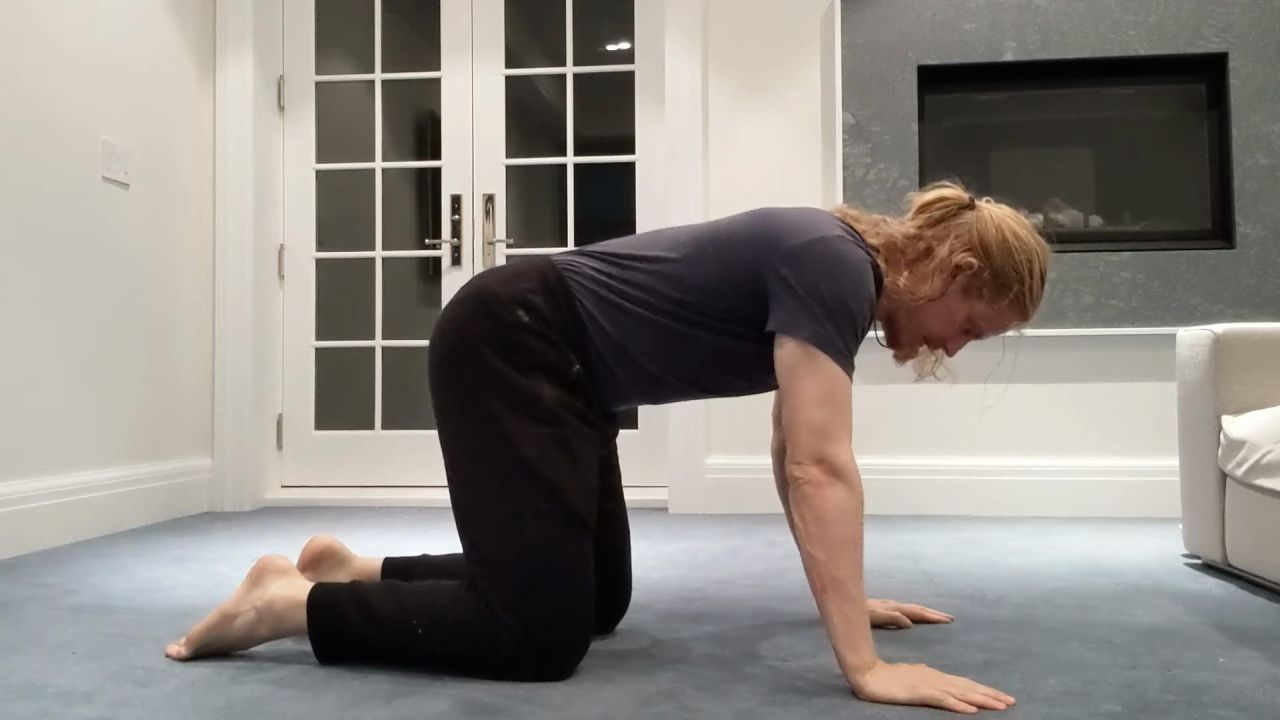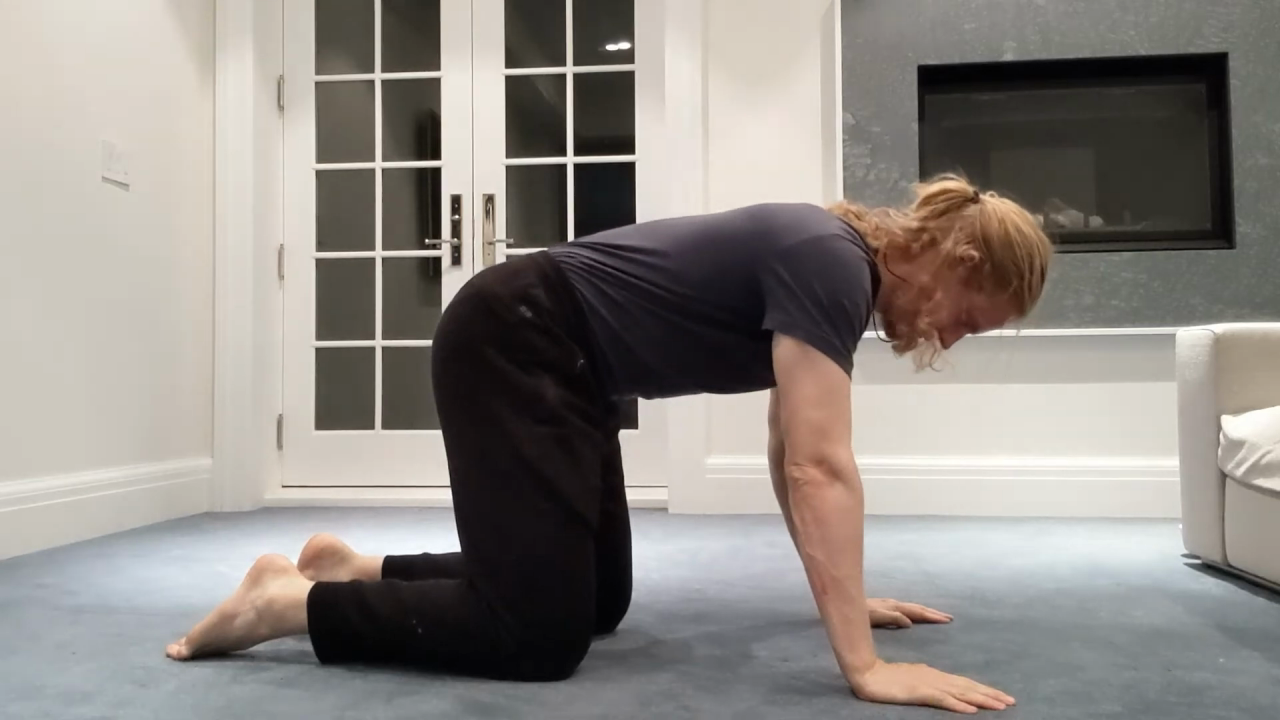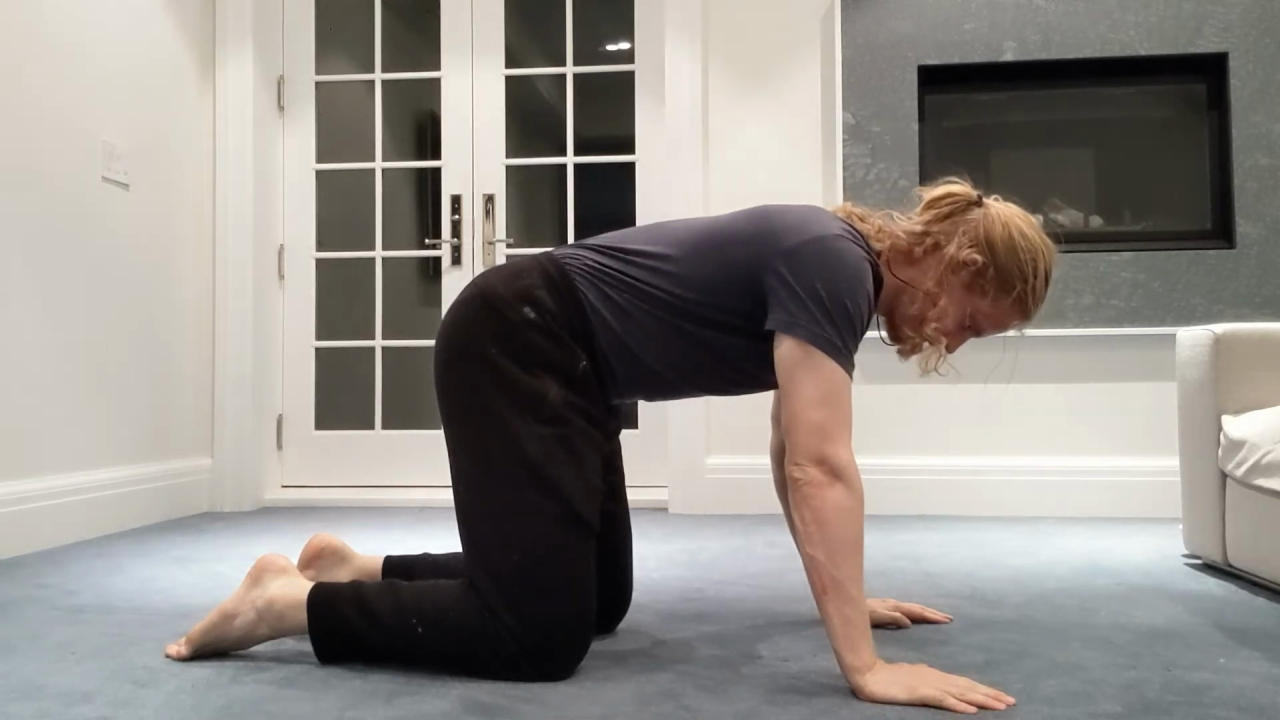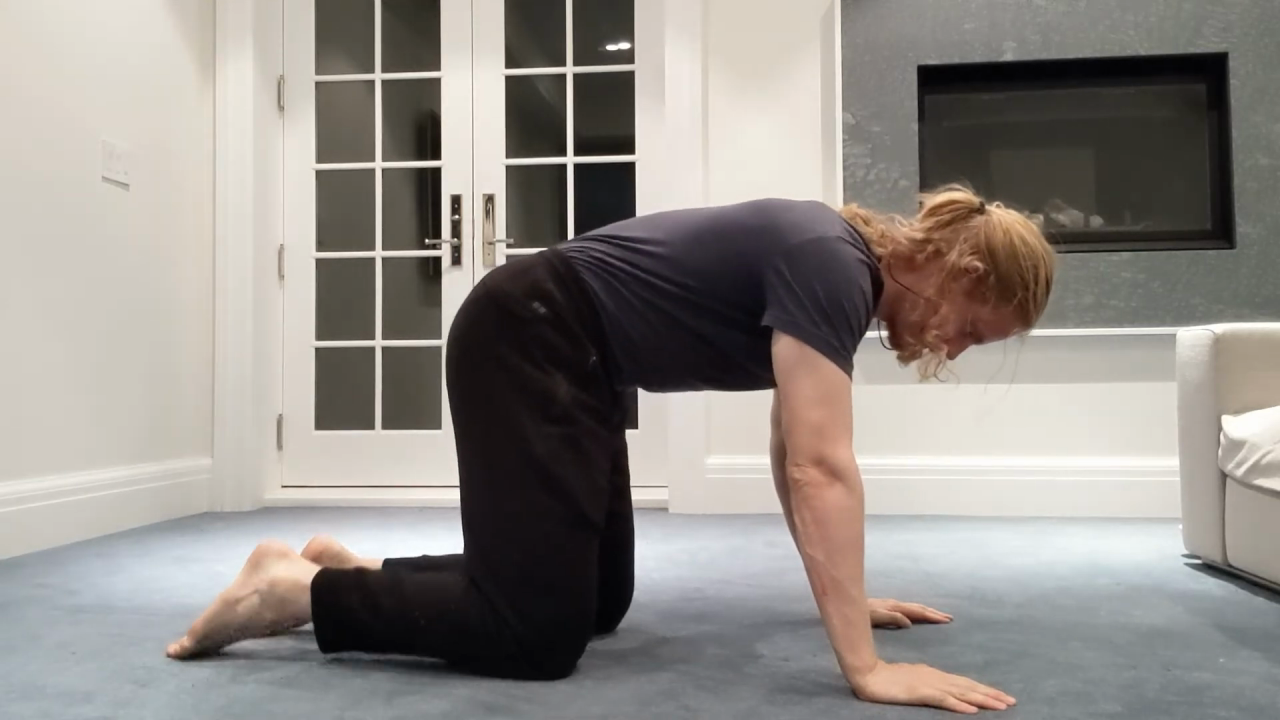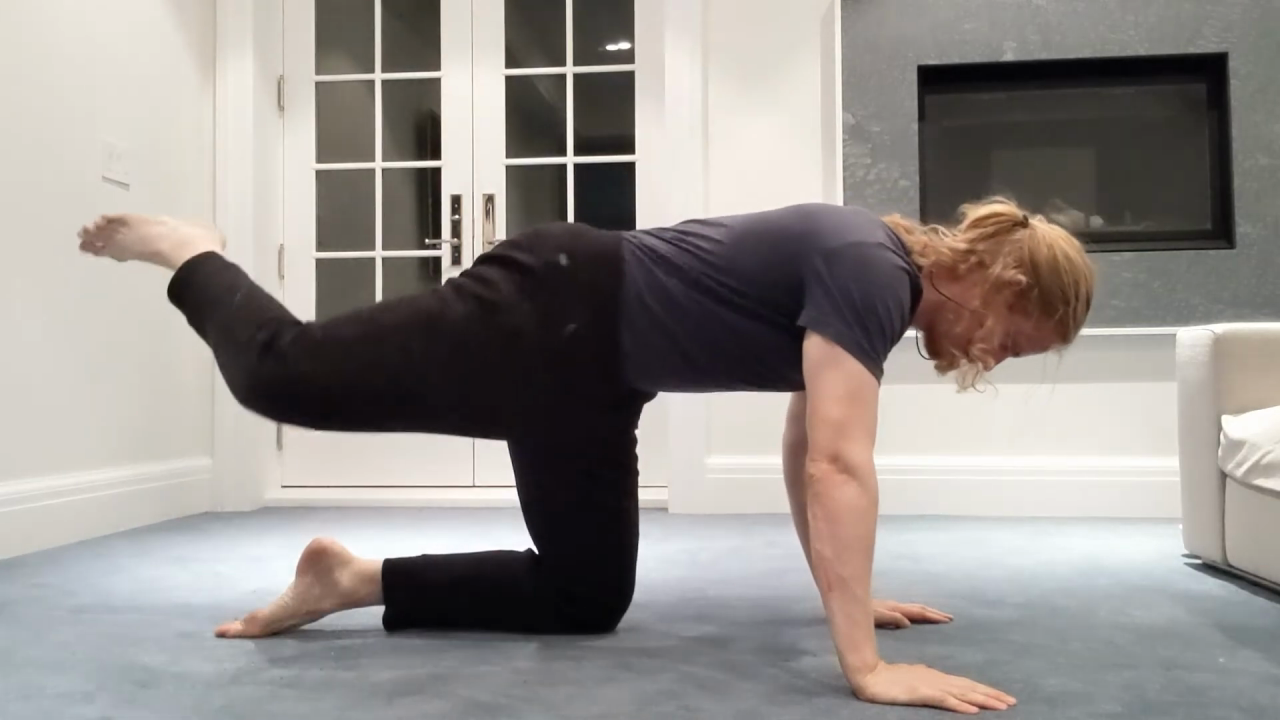
dt=1s
person 1, frame 1
left shoulder: (837, 275)
right shoulder: (834, 268)
left elbow: (794, 456)
right elbow: (822, 469)
left wrist: (846, 598)
left hip: (557, 368)
right hip: (506, 348)
left knee: (599, 598)
right knee: (543, 632)
left ankle: (351, 565)
right ankle: (287, 599)
person 1, frame 2
left shoulder: (835, 271)
right shoulder: (829, 264)
left elbow: (789, 455)
right elbow: (821, 469)
left wrist: (845, 597)
left hip: (560, 363)
right hip: (510, 346)
left knee: (599, 600)
right knee: (541, 632)
left ankle: (353, 567)
right ankle: (289, 601)
person 1, frame 3
left shoulder: (837, 274)
right shoulder: (831, 265)
left elbow: (792, 457)
right elbow: (821, 471)
left wrist: (844, 597)
left hip: (561, 364)
right hip: (512, 347)
left knee: (599, 600)
right knee: (541, 632)
left ankle: (352, 568)
right ankle: (286, 601)
person 1, frame 4
left shoulder: (843, 276)
right shoulder: (829, 266)
left elbow: (792, 454)
right elbow: (821, 469)
left wrist: (842, 594)
left hip: (574, 363)
right hip: (526, 344)
left knee: (596, 602)
right knee: (536, 633)
left ankle: (349, 569)
right ankle: (299, 585)
person 1, frame 5
left shoulder: (869, 281)
right shoulder: (869, 271)
left elbow: (805, 451)
right elbow: (841, 467)
left wrist: (847, 594)
left hip: (584, 375)
right hip: (548, 317)
left knee: (588, 597)
right knee: (287, 374)
left ankle: (355, 576)
right ankle: (189, 253)
